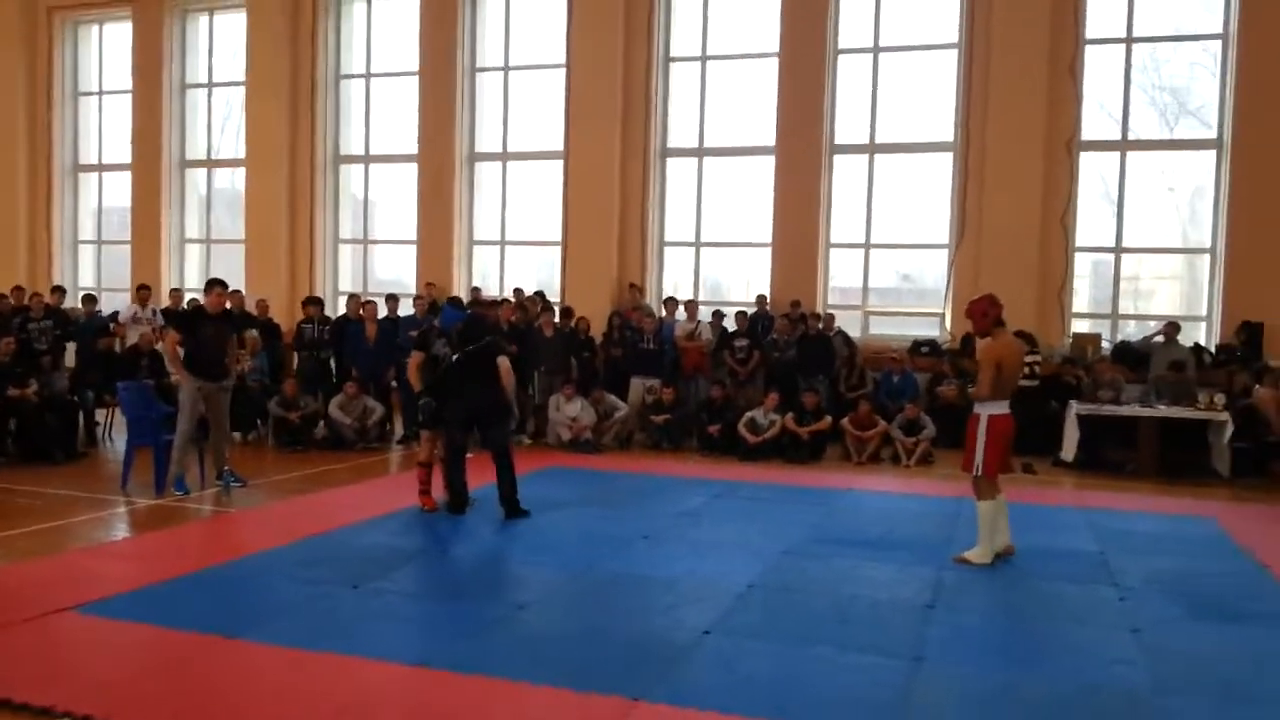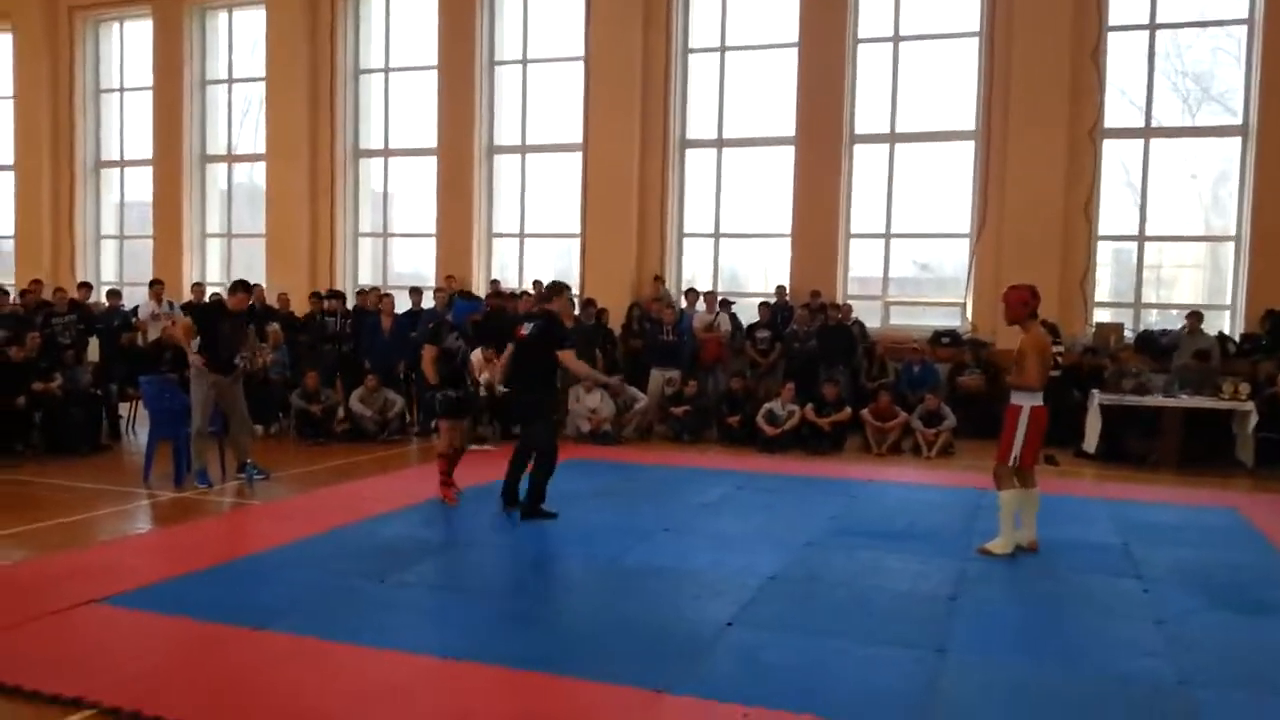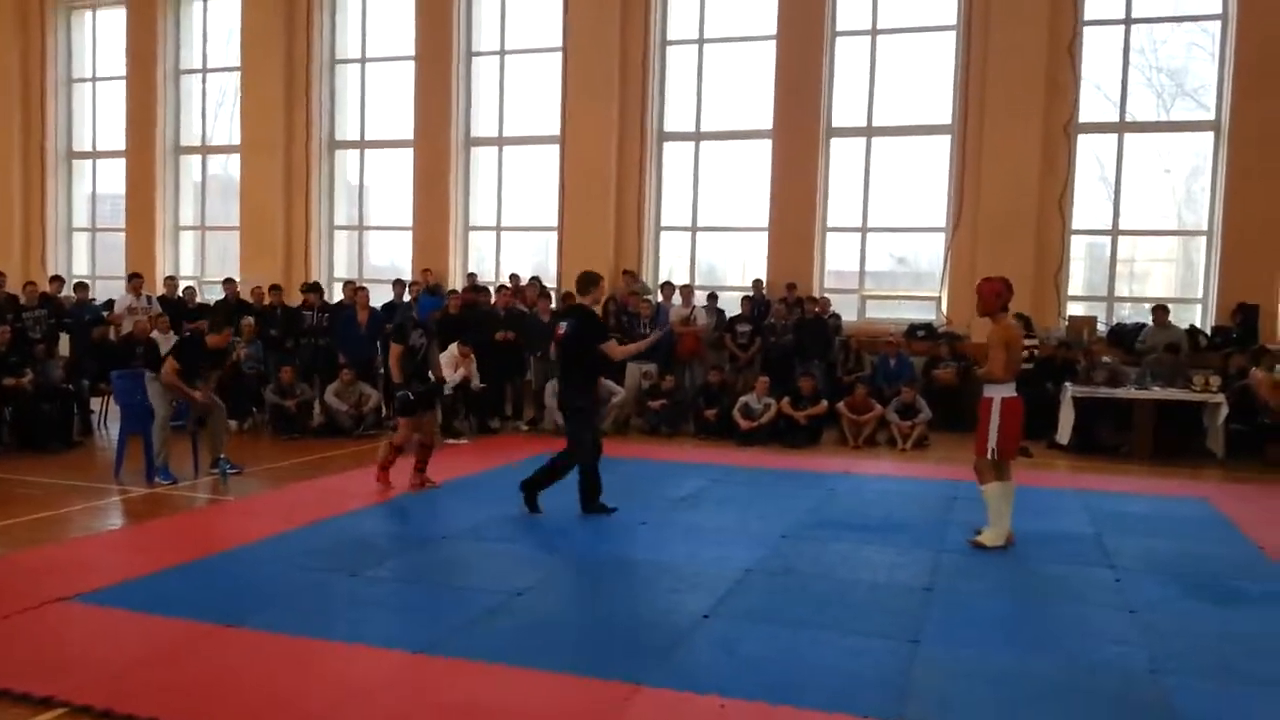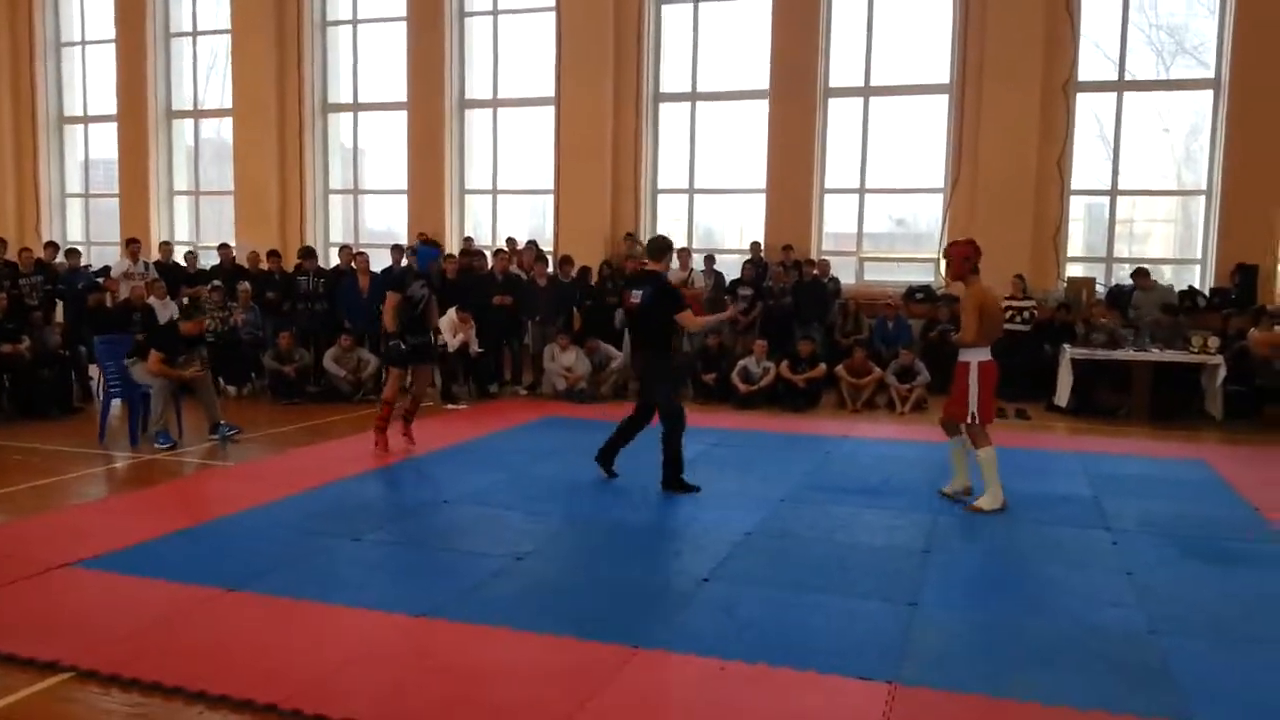
dt=0.5s
person 1, frame 1
left shoulder: (991, 349)
right shoulder: (1017, 345)
left elbow: (983, 392)
left wrist: (966, 391)
right wrist: (976, 364)
left hip: (987, 418)
right hip: (1003, 416)
left knee: (982, 483)
right knee: (991, 481)
left ankle: (984, 551)
right ankle: (1003, 541)
person 1, frame 2
left shoulder: (1030, 339)
right shoulder: (1040, 336)
left elbow: (1032, 381)
left wrist: (1004, 380)
right wrist: (1011, 376)
left hip: (1025, 410)
right hip: (1031, 409)
left knee: (1003, 472)
right knee: (1025, 473)
left ankle: (1005, 540)
right ankle: (1027, 535)
person 1, frame 3
left shoulder: (998, 331)
right shoulder: (1013, 328)
left elbow: (995, 372)
left wrist: (974, 372)
right wrist: (983, 371)
left hip: (998, 402)
right hip: (1009, 399)
left knee: (984, 466)
right knee: (1002, 466)
left ankle: (996, 531)
right ankle: (1003, 527)
person 1, frame 4
left shoulder: (971, 295)
right shoulder: (986, 292)
left elbow: (967, 338)
right elbow: (995, 332)
right wrist: (961, 337)
left hip: (974, 367)
right hip: (977, 365)
left knee: (977, 432)
right knee: (950, 421)
left ankle: (995, 495)
right ankle: (961, 481)
person 2, frame 1
left shoulder: (457, 358)
right shoulder: (493, 345)
left elbow: (447, 391)
right elbow: (506, 371)
right wrist: (512, 404)
left hip: (459, 405)
right hip: (490, 403)
left knee: (454, 454)
right knee: (502, 454)
left ankle: (457, 503)
right ankle: (511, 506)
person 2, frame 2
left shoulder: (527, 322)
right shoulder: (554, 326)
left elbow: (506, 356)
right elbow: (572, 364)
left wrist: (501, 382)
right wrist: (605, 380)
left hip: (521, 393)
right hip: (543, 396)
left knee: (526, 445)
right knee: (547, 450)
left ankle: (510, 495)
right ankle: (531, 506)
person 2, frame 3
left shoulder: (565, 316)
right shoulder: (589, 319)
left elbow: (556, 352)
right elbow: (618, 354)
right wrist: (652, 339)
left hip: (571, 389)
right hip: (580, 393)
left knee: (591, 447)
right knee: (578, 450)
left ankle: (590, 500)
right ankle: (531, 486)
person 2, frame 4
left shoulder: (630, 283)
right shoulder: (664, 288)
left elbow: (623, 318)
right elbow: (693, 325)
right wrist: (726, 316)
left hip: (641, 358)
right hip: (660, 360)
left knee: (642, 412)
right knee: (673, 418)
left ankle: (607, 454)
right ankle: (672, 478)
person 3, frame 1
left shoulder: (448, 335)
right shoulder: (426, 335)
right elbow: (412, 367)
right wrist: (421, 395)
right hip: (429, 398)
right knee: (428, 443)
right ankle: (424, 494)
person 3, frame 2
left shoulder: (463, 329)
right shoulder: (438, 329)
right elbow: (427, 362)
left wrist: (474, 382)
right wrist: (437, 388)
left hip: (461, 387)
right hip: (444, 389)
left knee: (461, 435)
right knee: (447, 434)
left ankle: (448, 477)
right ankle: (444, 485)
person 3, frame 3
left shoulder: (428, 326)
right shoulder: (403, 326)
right elbow: (394, 360)
left wrist: (440, 381)
right wrist: (400, 387)
left hip: (424, 384)
right hip: (406, 385)
left knee: (429, 430)
right knee: (405, 433)
left ankle: (419, 475)
right ankle: (382, 470)
person 3, frame 4
left shoulder: (428, 278)
right shoulder: (402, 278)
right elbow: (389, 309)
left wrist: (436, 332)
right wrist: (392, 337)
left hip: (422, 337)
right hip: (403, 337)
left knee: (423, 384)
right knee: (394, 384)
left ankle: (406, 424)
right ankle: (380, 431)
person 4, frame 1
left shoulder: (228, 318)
right shoulder: (191, 316)
right elbow: (169, 344)
left wrist: (231, 368)
right wrist: (181, 373)
left hip: (220, 380)
right hip: (193, 379)
left knee: (221, 427)
right knee: (186, 428)
left ankle: (223, 470)
right ankle: (177, 476)
person 4, frame 2
left shoulder: (244, 315)
right shoulder: (209, 310)
right elbow: (182, 328)
left wrist: (251, 355)
right wrist: (192, 355)
left hip: (231, 373)
right hip: (205, 372)
left knee: (240, 417)
right knee: (200, 422)
left ankle: (244, 463)
right ankle: (199, 470)
person 4, frame 3
left shoulder: (221, 351)
right shoulder: (190, 344)
left elbow: (212, 377)
right elbow: (166, 372)
left wrist: (201, 400)
right wrist: (191, 393)
left hip: (190, 383)
right hip: (160, 379)
left knee: (217, 408)
right knee: (163, 414)
left ankle: (218, 459)
right ankle: (161, 468)
person 4, frame 4
left shoulder: (196, 335)
right shoulder: (164, 333)
left elbow: (193, 357)
right elbow: (153, 366)
left wrist: (194, 367)
right wrist: (183, 375)
right hip: (139, 364)
left knee: (203, 375)
right knee: (162, 382)
left ankle: (216, 425)
right ankle: (160, 433)
